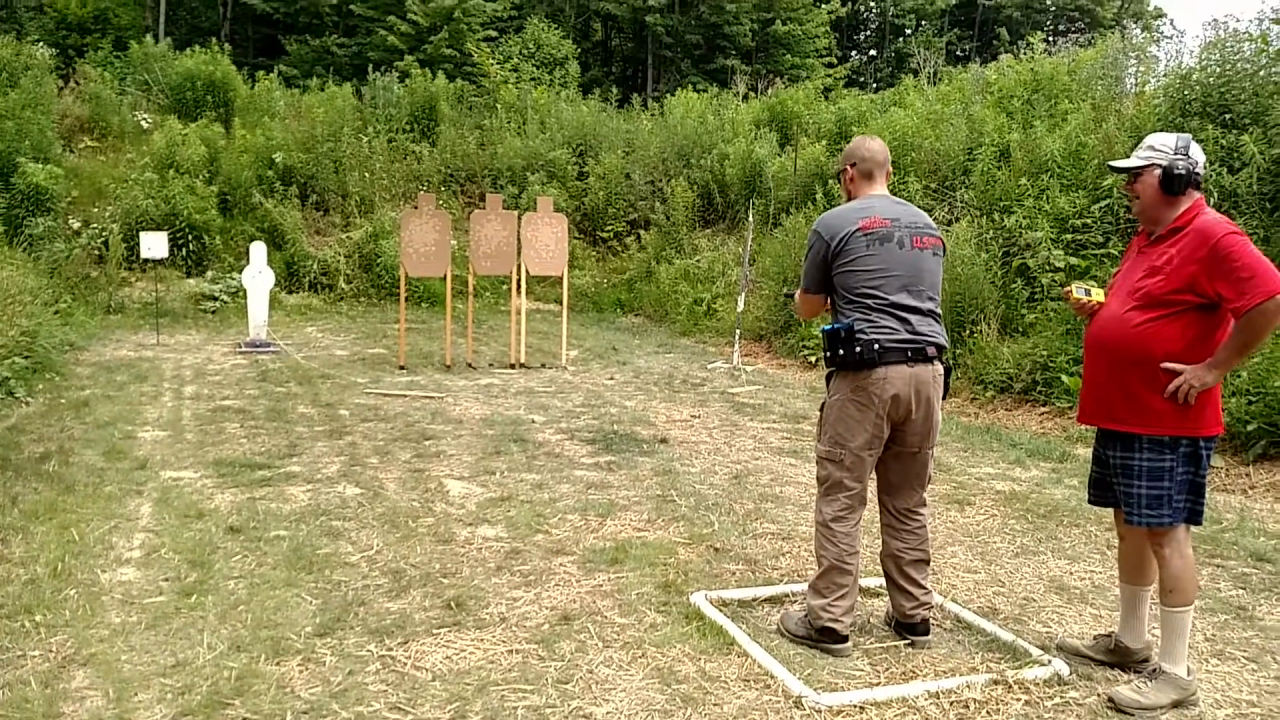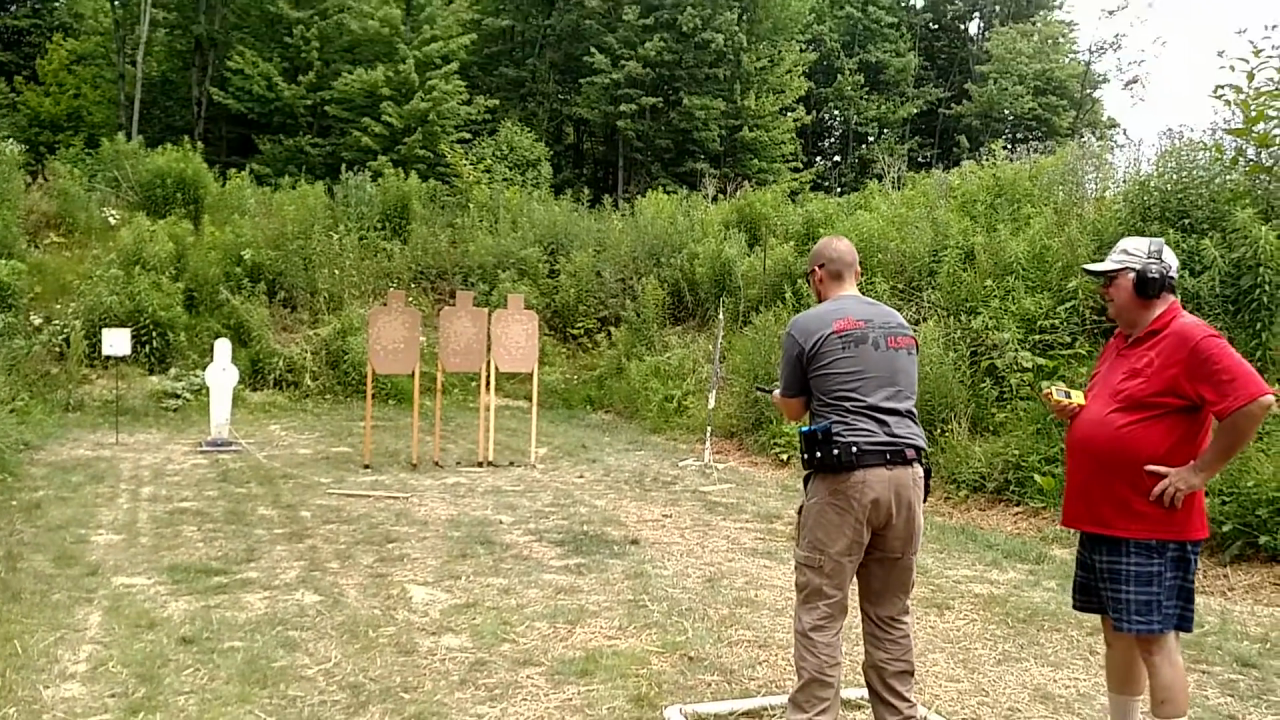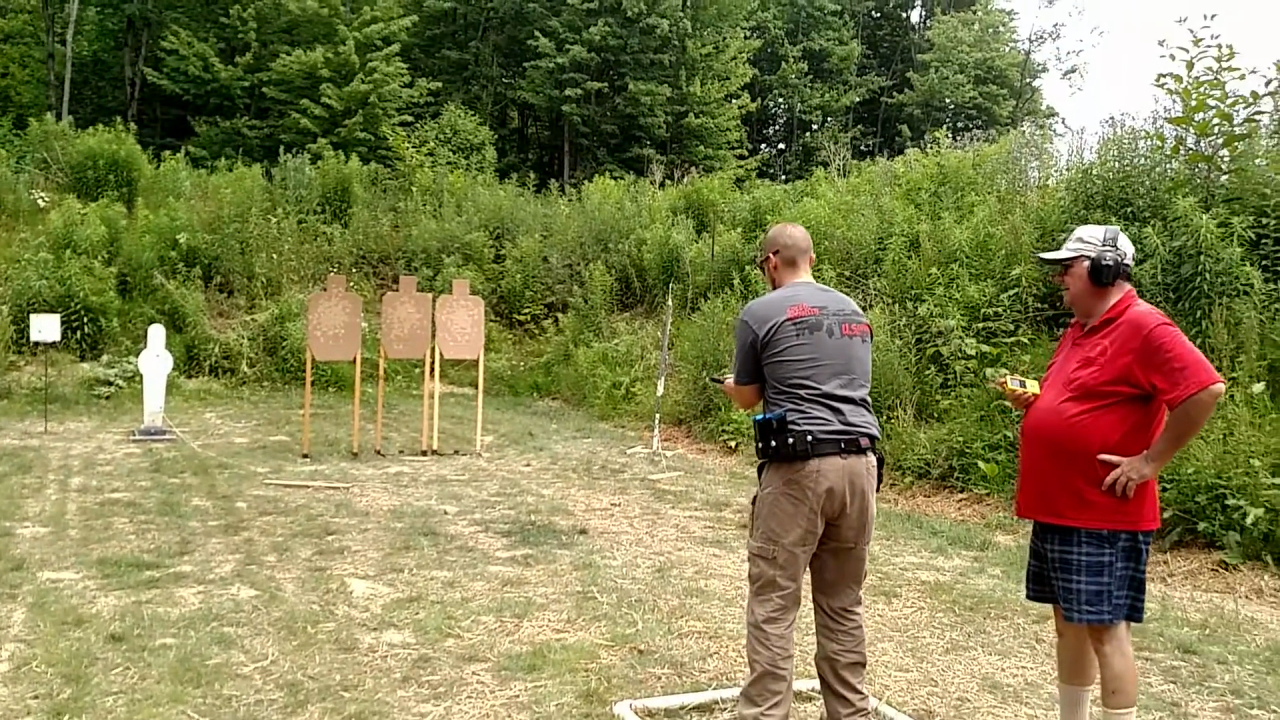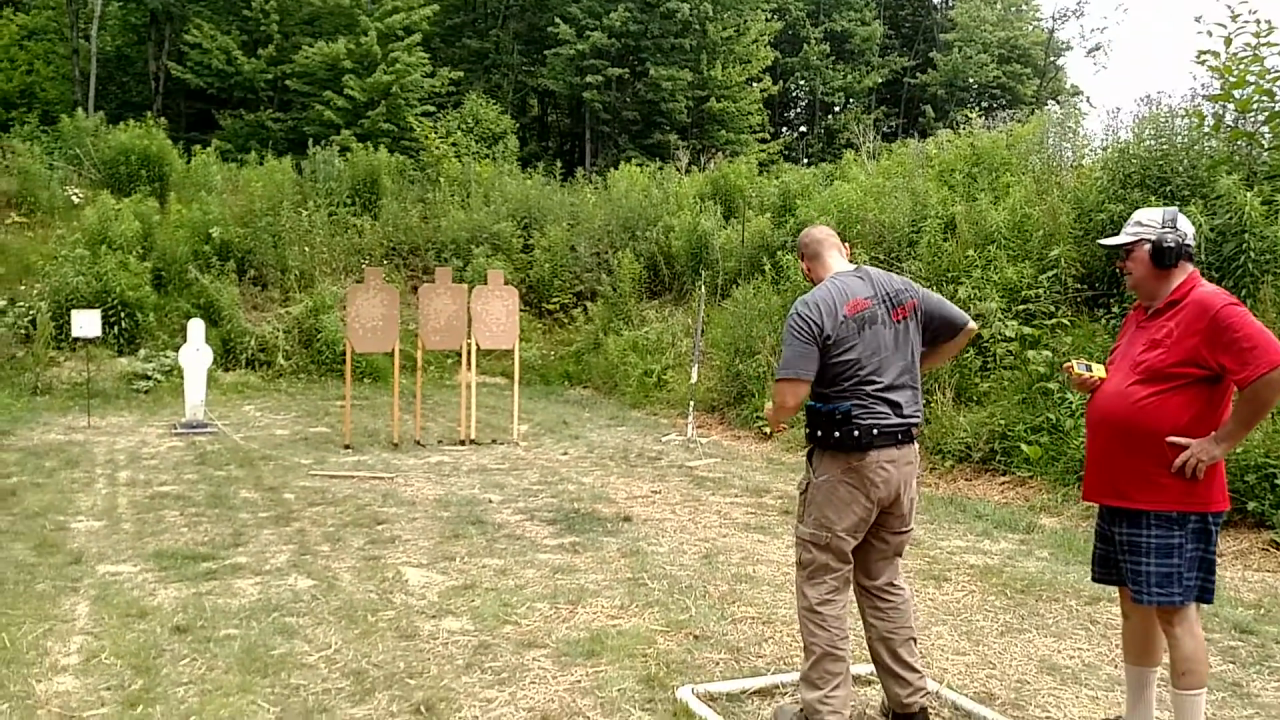
dt=0.7s
person 1, frame 1
left shoulder: (1211, 236)
right shoulder: (1146, 238)
left wrist: (1214, 368)
right wrist: (1096, 311)
left hip: (1167, 421)
right hip: (1121, 414)
left knee: (1166, 533)
right knee: (1129, 525)
left ankle: (1174, 671)
right ankle: (1129, 641)
person 1, frame 2
left shoulder: (1190, 339)
right shoulder: (1120, 342)
left wrist: (1199, 471)
right wrist: (1075, 413)
left hip: (1151, 528)
right hip: (1103, 520)
left knee: (1153, 640)
right knee: (1117, 634)
person 1, frame 3
left shoulder: (1143, 327)
right shoulder: (1078, 330)
left elbow: (1206, 389)
left wrist: (1150, 460)
right wrist: (1032, 401)
left hip: (1103, 515)
right hip: (1057, 510)
left knee: (1105, 629)
right knee: (1068, 623)
person 1, frame 4
left shoulder: (1210, 307)
right shoulder: (1140, 313)
left wrist: (1220, 441)
right wrist: (1094, 384)
left hip: (1172, 500)
right hip: (1122, 493)
left knee: (1174, 611)
right knee: (1134, 604)
person 2, frame 1
left shoulder: (834, 224)
right shoulder: (927, 225)
left elbow: (808, 308)
left wrist: (822, 297)
left hip: (867, 375)
right hip: (926, 372)
left knee: (840, 502)
right knee: (908, 502)
left ankle: (828, 621)
right ankle: (913, 615)
person 2, frame 2
left shoulder: (806, 326)
right shoulder: (899, 324)
left elbow: (792, 411)
left wrist: (781, 397)
left hip: (846, 479)
right hip: (906, 475)
left knee: (820, 611)
right knee: (890, 611)
person 2, frame 3
left shoulder: (761, 313)
right shoulder: (853, 311)
left elbow: (747, 398)
left wrist: (732, 386)
left hip: (799, 470)
right hip: (859, 464)
left knee: (773, 604)
right knee: (843, 603)
person 2, frame 4
left shoulder: (812, 308)
right shoulder: (902, 288)
left elbow: (789, 401)
right elbow: (966, 328)
left wrist: (774, 415)
left hip: (846, 462)
right hip: (902, 454)
left knee: (823, 587)
right knee: (883, 579)
